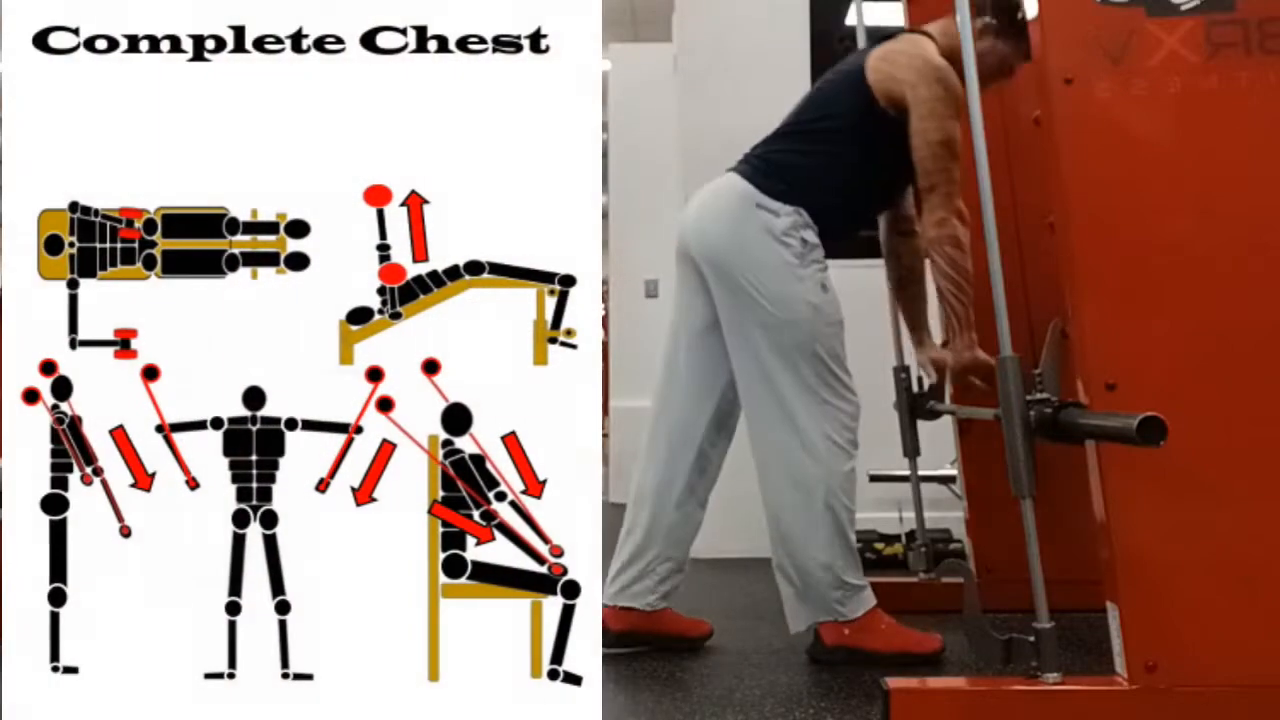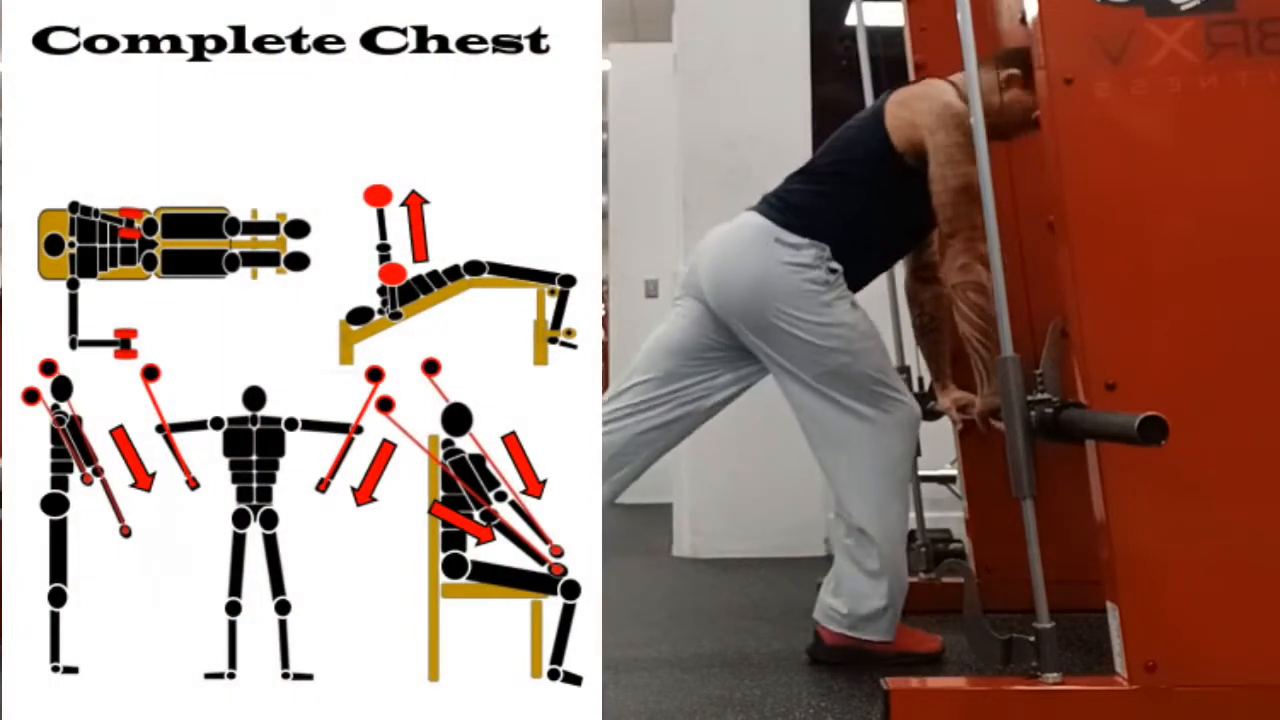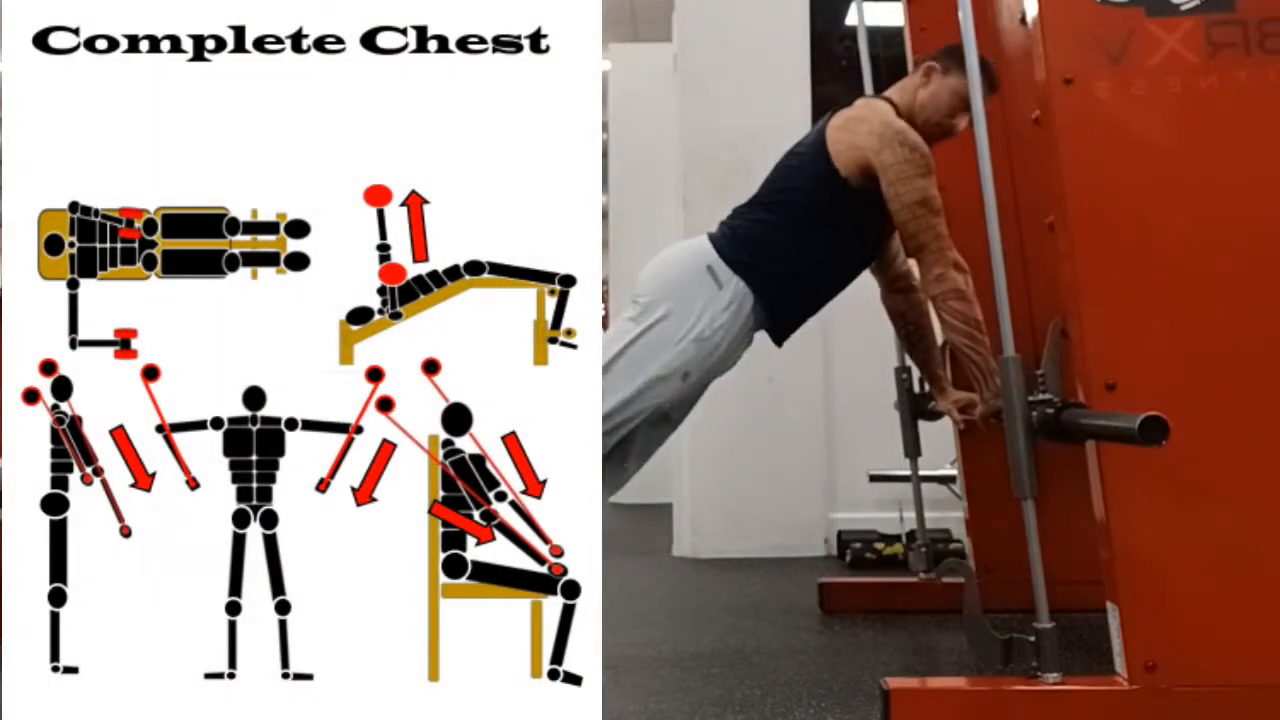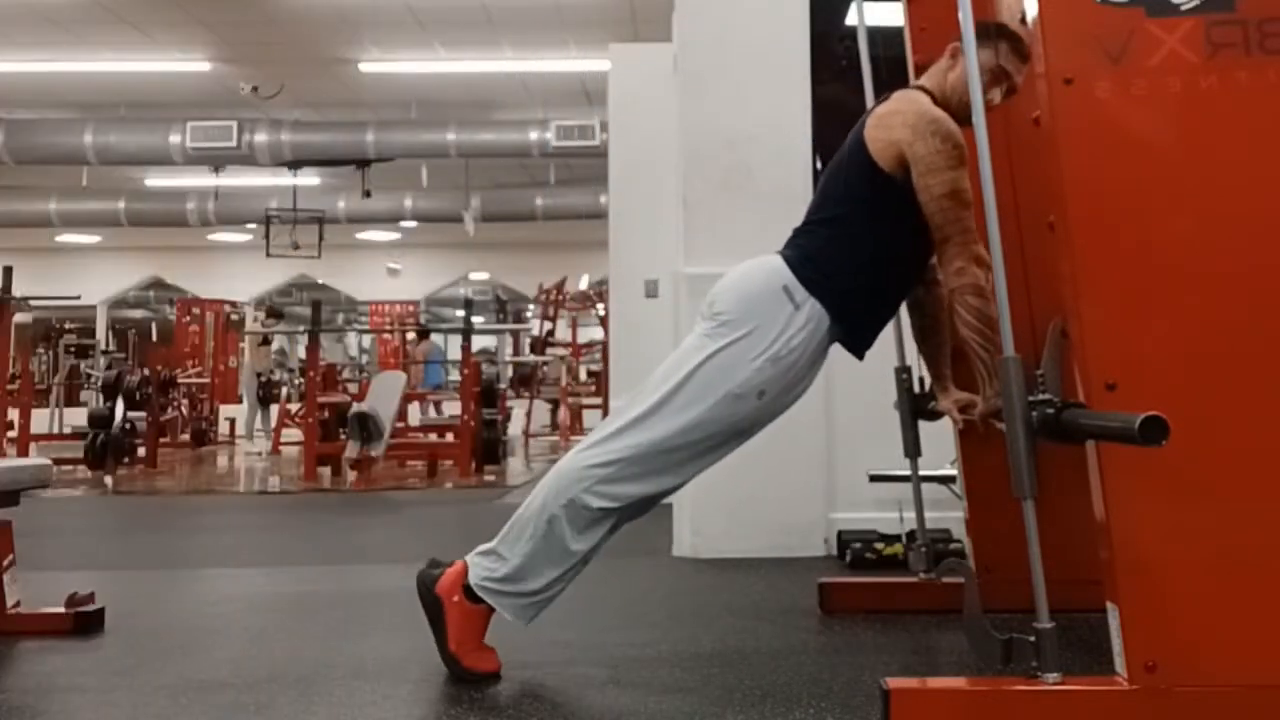
dt=1s
person 1, frame 1
left shoulder: (899, 67)
right shoulder: (927, 70)
left elbow: (903, 226)
right elbow: (943, 217)
left wrist: (922, 342)
right wrist: (965, 342)
left hip: (718, 216)
right hip: (762, 229)
left knee: (690, 422)
right knee: (816, 422)
left ankle: (633, 597)
right ankle: (842, 616)
person 1, frame 2
left shoulder: (916, 119)
right shoulder: (948, 115)
left elbow: (927, 275)
right elbow: (966, 264)
left wrist: (944, 384)
right wrist: (994, 386)
left hip: (731, 255)
right hip: (777, 265)
left knee: (623, 425)
right knee: (882, 420)
right ankle: (859, 624)
person 1, frame 3
left shoulder: (872, 142)
right shoulder: (890, 135)
left elbow: (901, 285)
right elbow: (941, 271)
left wrist: (940, 389)
right wrist: (992, 390)
left hip: (716, 291)
right hip: (709, 291)
left knee: (612, 454)
person 1, frame 4
left shoulder: (913, 132)
right shoulder: (926, 125)
left elbow: (925, 274)
right elbow: (966, 265)
left wrist: (943, 386)
right wrist: (996, 388)
left hip: (792, 317)
right hip: (781, 312)
left knee: (636, 459)
right knee: (629, 457)
left ankle: (483, 579)
right ankle: (472, 585)
